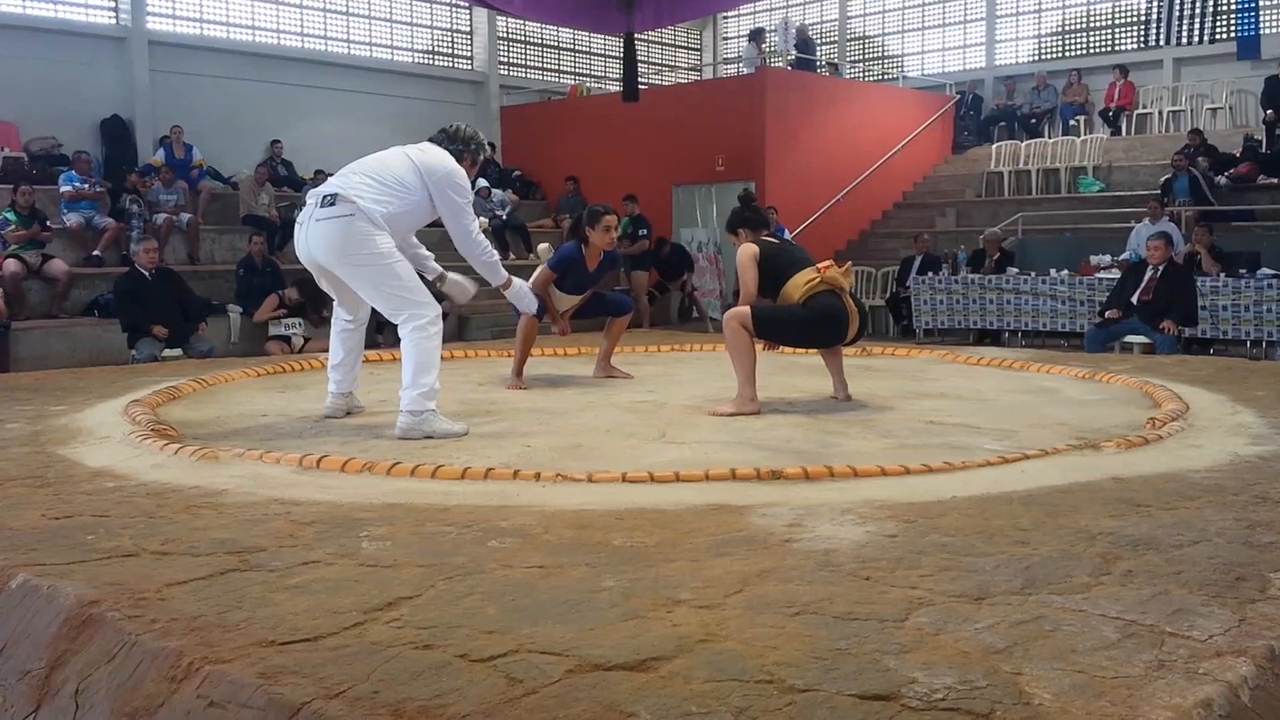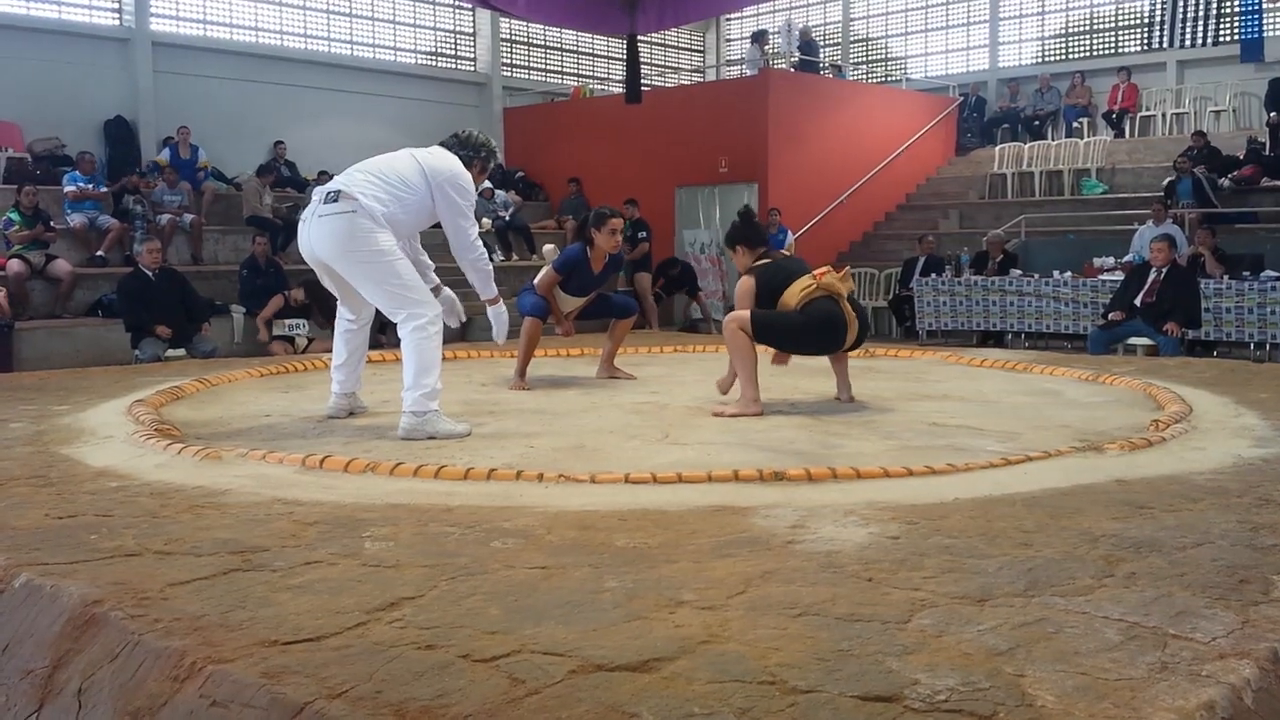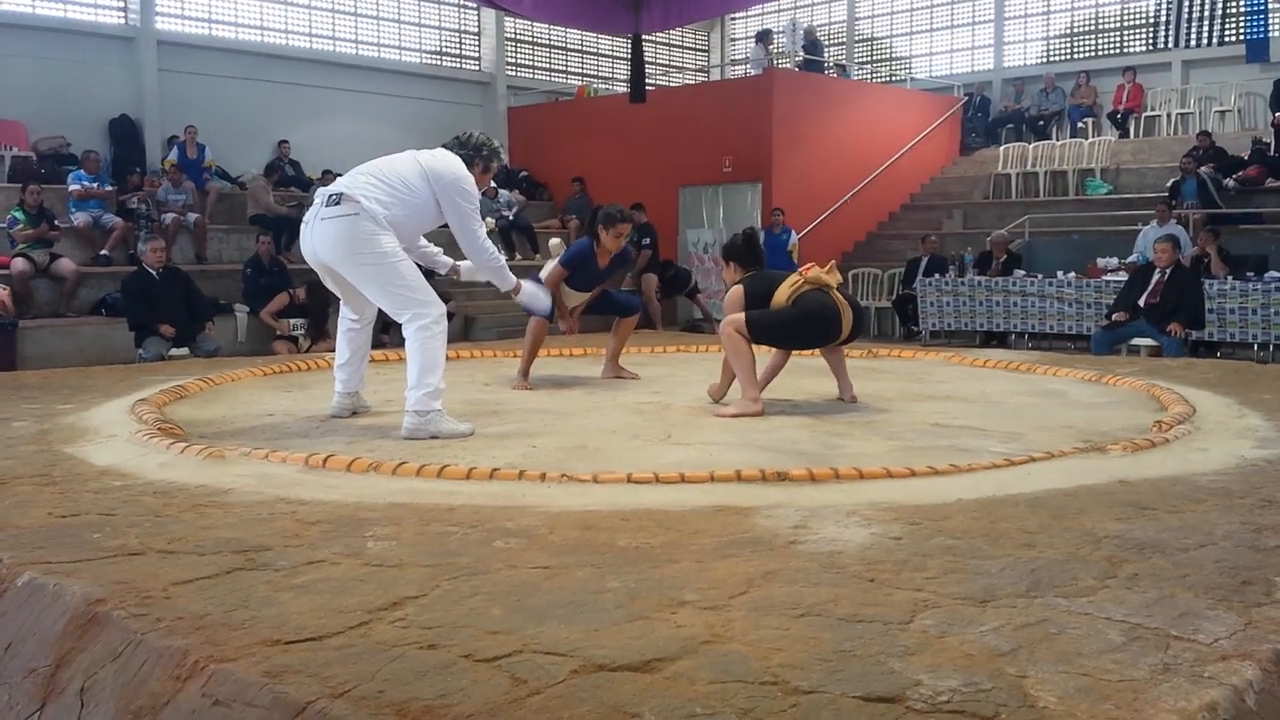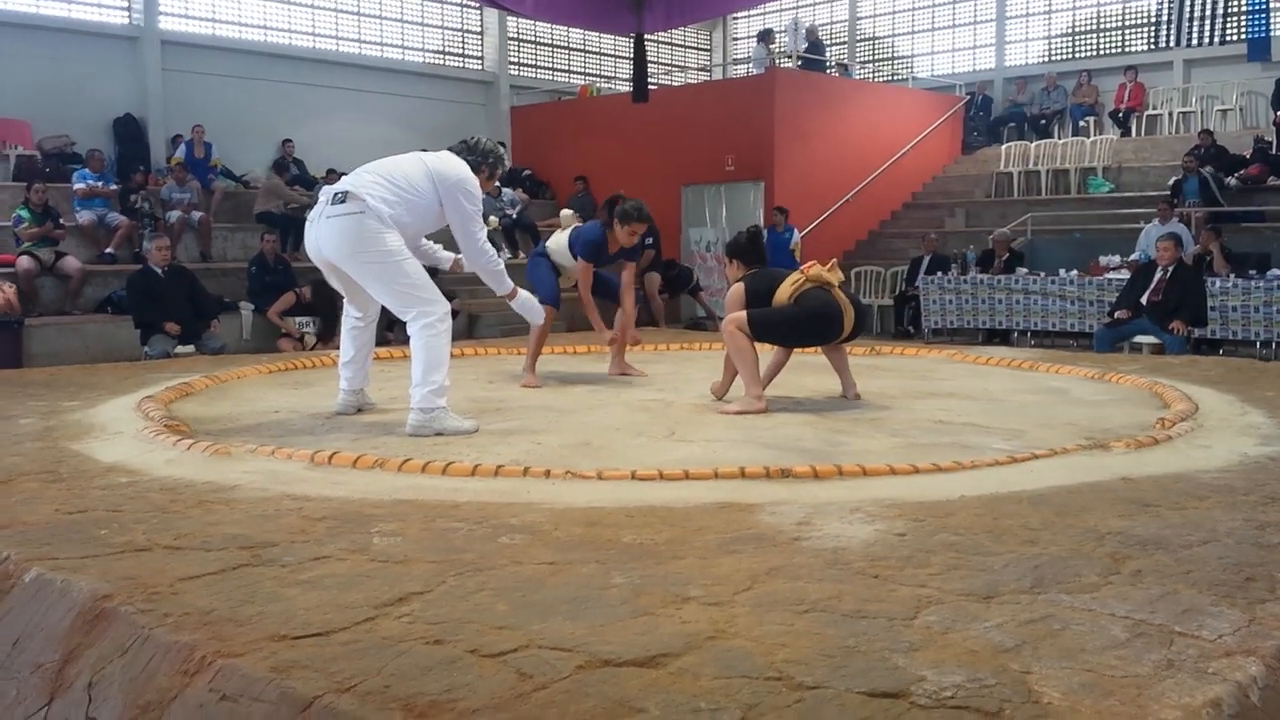
dt=0.4s
person 1, frame 1
left shoulder: (412, 160)
right shoulder: (449, 170)
left elbow: (397, 232)
right elbow: (470, 240)
left wrist: (442, 277)
right wrist: (507, 283)
left hip: (309, 228)
right hip: (348, 230)
left knee: (352, 307)
right knee: (421, 315)
left ankle: (340, 396)
right ankle: (417, 414)
person 1, frame 2
left shoulder: (420, 164)
right shoulder: (456, 173)
left elbow: (402, 235)
right elbow: (467, 246)
left wrist: (436, 287)
right wrist: (494, 300)
left hip: (313, 225)
right hip: (351, 227)
left knee: (356, 309)
right knee: (422, 314)
left ankle: (343, 396)
right ankle: (420, 414)
person 1, frame 3
left shoulder: (425, 165)
right shoulder: (457, 174)
left elbow: (406, 236)
right elbow: (477, 245)
left wrist: (455, 268)
right wrist: (517, 288)
left hip: (315, 228)
right hip: (353, 230)
left knee: (358, 308)
right knee: (426, 314)
left ankle: (346, 395)
right ankle: (423, 414)
person 1, frame 4
left shoulder: (430, 168)
right shoulder: (462, 176)
left elbow: (408, 237)
right elbow: (478, 248)
left wrist: (456, 261)
right wrist: (513, 294)
left hip: (320, 226)
right hip: (358, 228)
left knee: (362, 307)
right knee: (431, 313)
left ankle: (351, 393)
right ankle: (428, 411)
person 2, frame 1
left shoulder: (748, 249)
right shoulder: (790, 246)
left elbow: (749, 296)
right wrist: (778, 331)
left hip: (822, 317)
right hip: (853, 317)
left knee: (732, 319)
left ankle: (747, 399)
right ankle: (840, 387)
person 2, frame 2
left shoulder: (748, 280)
right shoulder: (789, 258)
left elbow: (740, 324)
left wrist: (728, 381)
right wrist: (787, 348)
left hip: (822, 324)
right hip: (857, 323)
left knee: (732, 322)
left ankle: (750, 400)
right ankle: (844, 388)
person 2, frame 3
left shoulder: (737, 292)
right shoulder: (777, 279)
right elbow: (786, 341)
left wrist: (720, 390)
right wrist: (759, 386)
left hip: (816, 316)
right hip: (851, 313)
left knee: (728, 327)
left ankle: (750, 400)
right ankle: (846, 388)
person 2, frame 4
left shoulder: (738, 290)
right shoulder: (778, 278)
right elbow: (787, 337)
left wrist: (723, 387)
right wrist: (761, 384)
left hip: (817, 314)
left knee: (731, 325)
left ankle: (754, 397)
right ankle: (849, 386)
person 3, frame 1
left shoulder: (611, 257)
right shoulder: (569, 253)
left elbow: (590, 288)
right elbow: (537, 285)
left wrist: (567, 314)
right wrist: (555, 318)
left hip: (570, 303)
right hip: (536, 296)
left knee: (625, 305)
right knee: (532, 311)
left ankle: (603, 365)
right ankle: (516, 374)
person 3, frame 2
left shoulder: (616, 259)
right shoulder: (574, 255)
left elbow: (595, 290)
right elbow: (542, 287)
left wrist: (571, 316)
right wrist: (559, 319)
left hip: (574, 305)
right hip: (538, 295)
left knee: (629, 308)
right knee: (536, 311)
left ankle: (606, 366)
right ankle: (519, 375)
person 3, frame 3
left shoulder: (623, 255)
right shoulder: (581, 250)
left elbow: (599, 286)
right elbow: (550, 282)
left wrist: (576, 313)
right wrist: (564, 316)
left hip: (579, 298)
right hip: (544, 290)
left knee: (632, 306)
right knee: (542, 313)
left ankle: (611, 366)
right ankle: (522, 374)
person 3, frame 4
left shoulder: (631, 244)
right shoulder: (592, 237)
left elbow: (627, 286)
right elbow: (584, 291)
left wrist: (630, 329)
right wrist: (603, 331)
left hip: (578, 268)
right hip: (546, 260)
left knee: (630, 298)
right knee: (550, 300)
left ankle: (618, 362)
right ankle: (529, 369)
